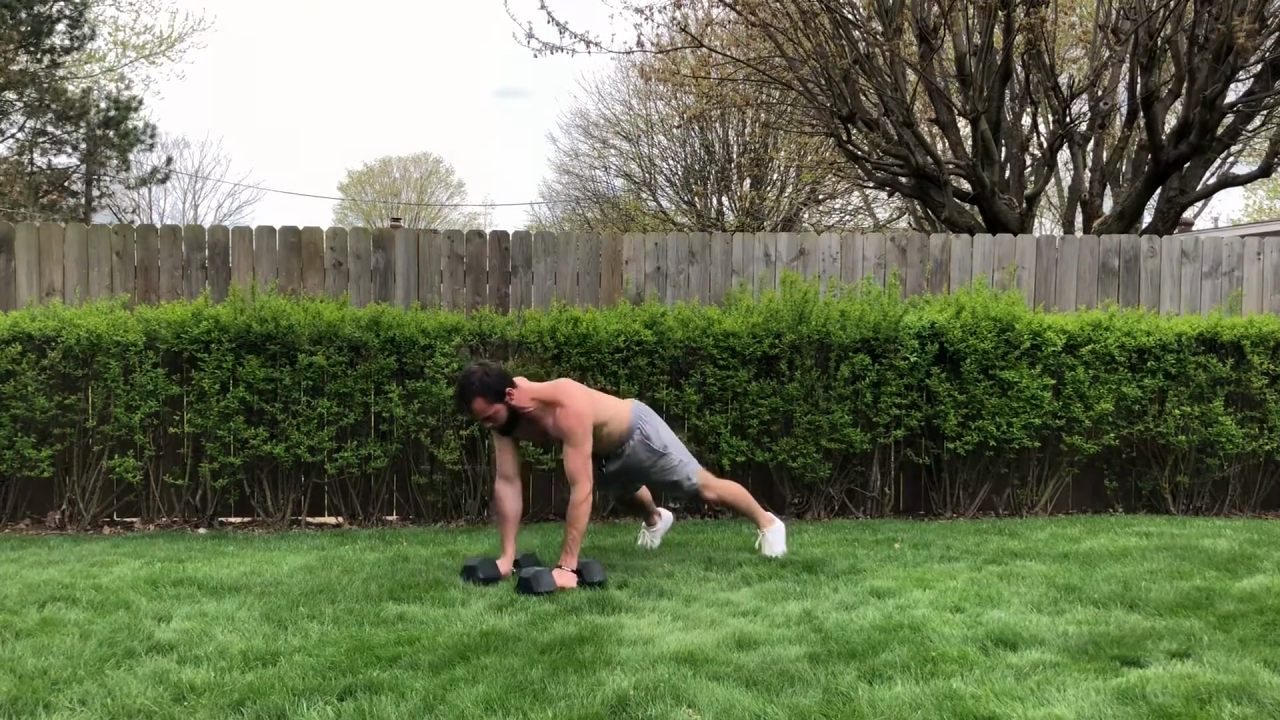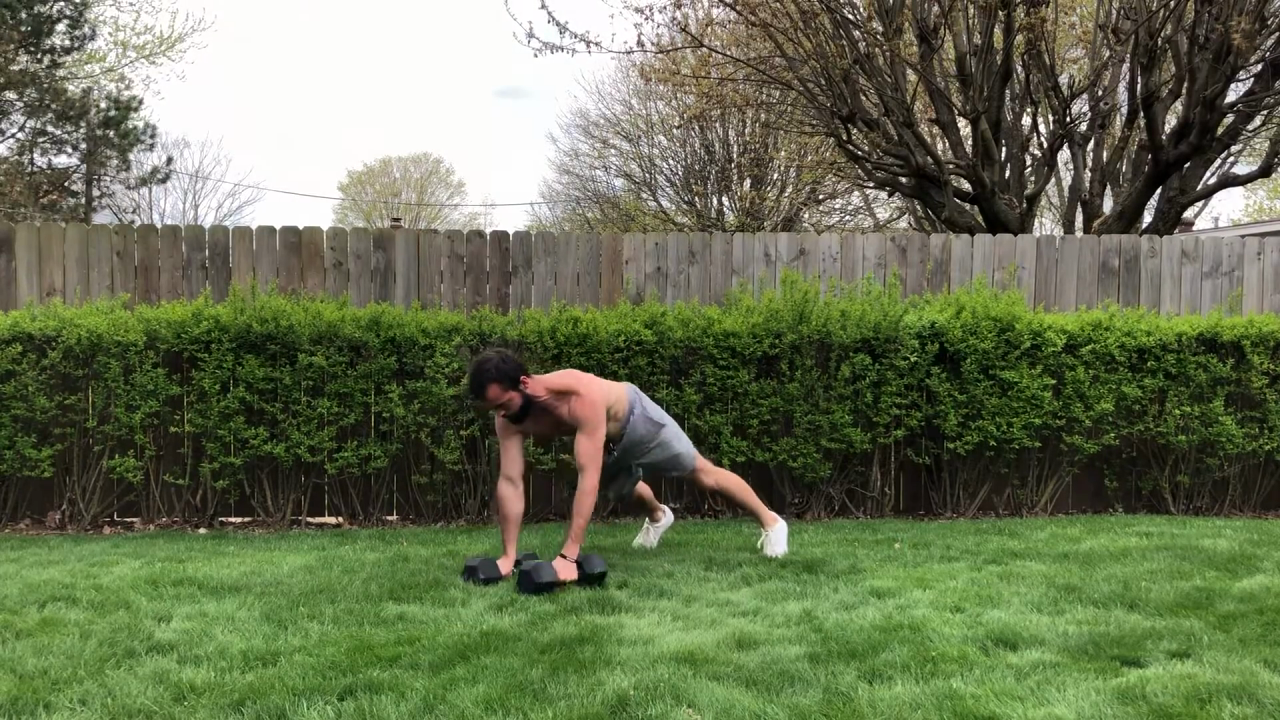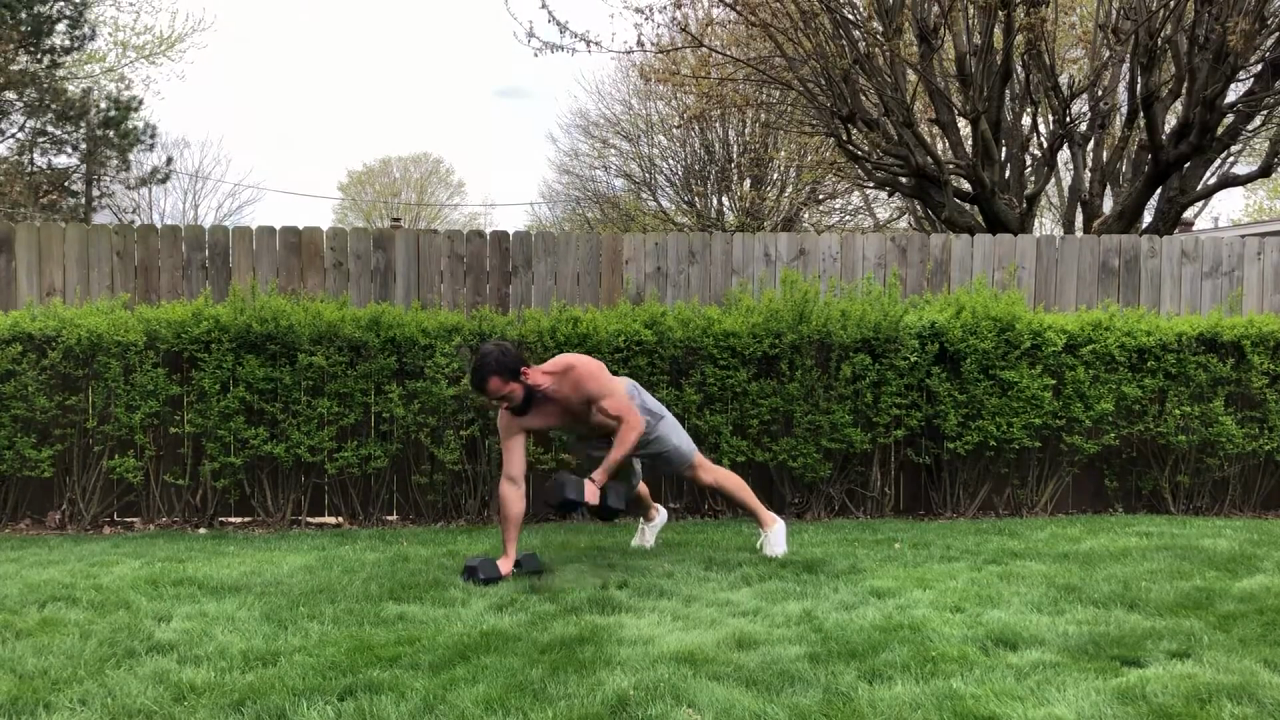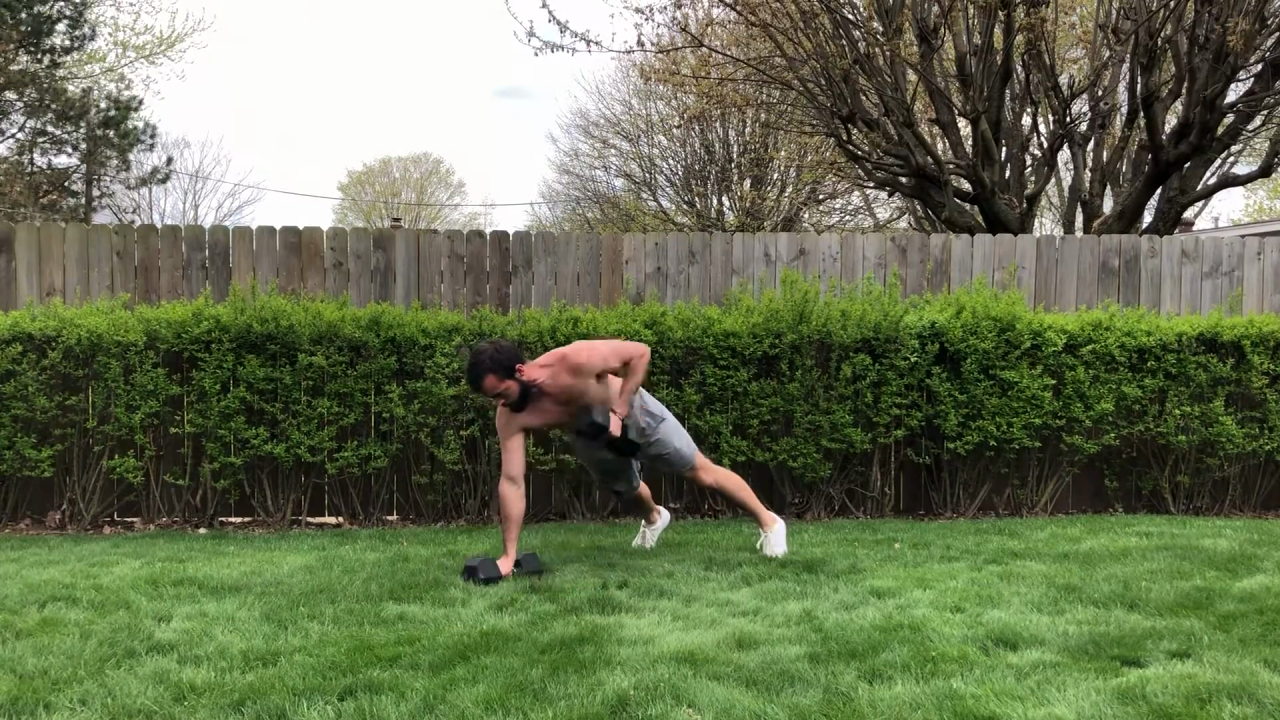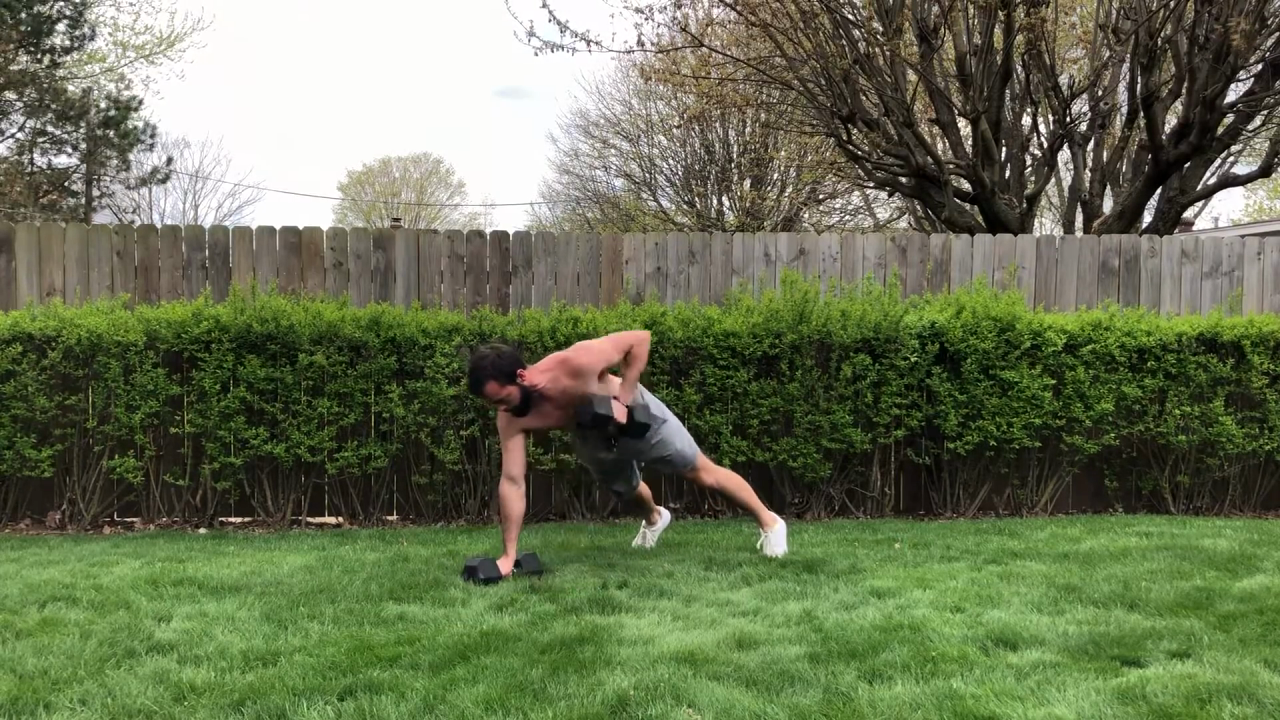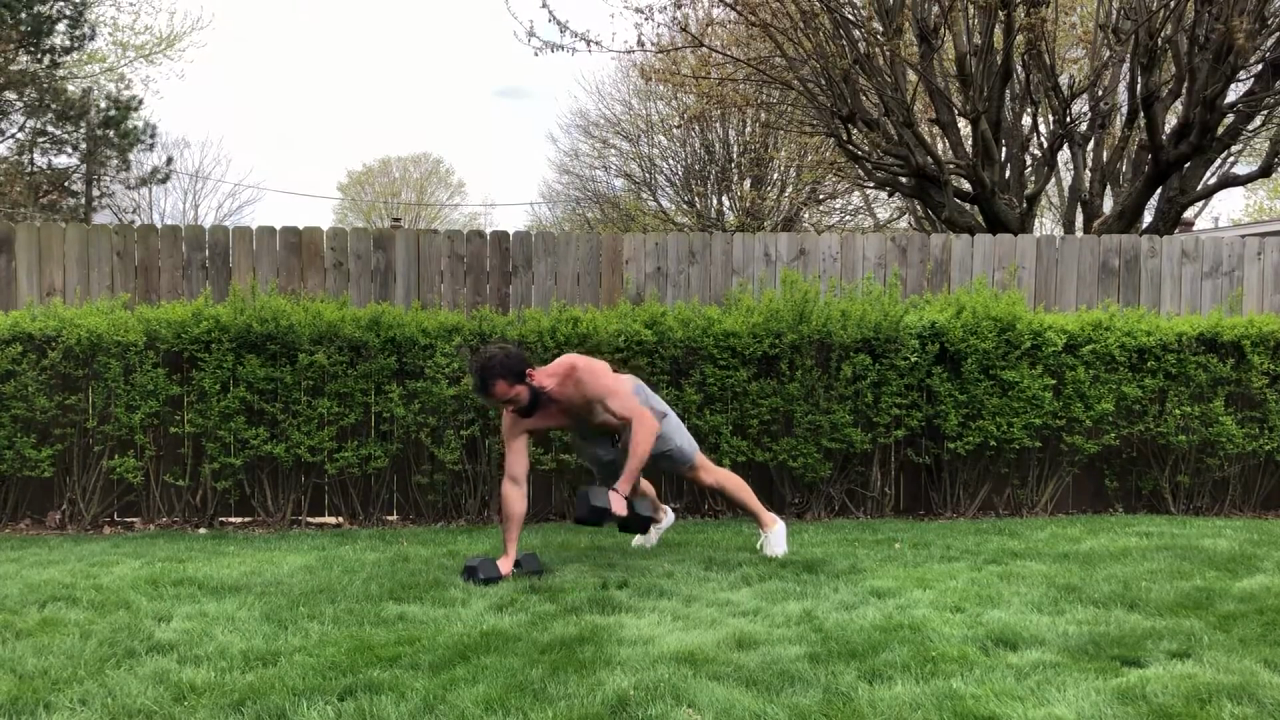
dt=0.2s
person 1, frame 1
left shoulder: (568, 407)
right shoulder: (506, 413)
left elbow: (581, 489)
right elbow: (507, 484)
left wrist: (567, 565)
right wrist: (508, 555)
left hip: (637, 433)
right hip: (602, 453)
left knee: (704, 487)
right knee: (629, 492)
left ankle: (768, 522)
right ankle: (655, 520)
person 1, frame 2
left shoulder: (581, 396)
right shoulder: (510, 415)
left elbow: (589, 478)
right elbow: (509, 483)
left wrist: (569, 555)
right wrist: (508, 555)
left hip: (634, 417)
right hip: (598, 440)
left knee: (703, 474)
right knee: (624, 488)
left ankle: (770, 522)
right ankle: (658, 516)
person 1, frame 3
left shoulder: (580, 372)
right shoulder: (511, 416)
left elbow: (634, 424)
right elbow: (512, 482)
left wrist: (596, 480)
right wrist: (508, 555)
left hip: (635, 412)
right hip: (591, 436)
left knee: (700, 471)
right knee: (626, 485)
left ankle: (768, 521)
right ankle: (651, 517)
person 1, frame 4
left shoulder: (574, 360)
right shoulder: (510, 415)
left elbow: (640, 352)
right elbow: (511, 482)
left wrist: (617, 412)
right wrist: (508, 555)
left hip: (635, 412)
right hip: (589, 436)
left knee: (703, 473)
right knee: (626, 489)
left ankle: (769, 522)
right ankle: (654, 518)
person 1, frame 5
left shoulder: (575, 363)
right shoulder: (511, 418)
left elbow: (640, 340)
right elbow: (512, 483)
left wrist: (622, 399)
right wrist: (508, 554)
right hip: (591, 436)
left knee: (704, 473)
right knee: (626, 489)
left ankle: (769, 522)
right ankle: (654, 518)
person 1, frame 6
left shoulder: (581, 373)
right shoulder: (516, 418)
left elbow: (646, 424)
right elbow: (514, 482)
left wrist: (620, 492)
right wrist: (509, 555)
left hip: (640, 415)
right hip: (592, 433)
left knee: (702, 472)
right knee: (630, 484)
left ankle: (768, 522)
right ankle: (659, 516)
